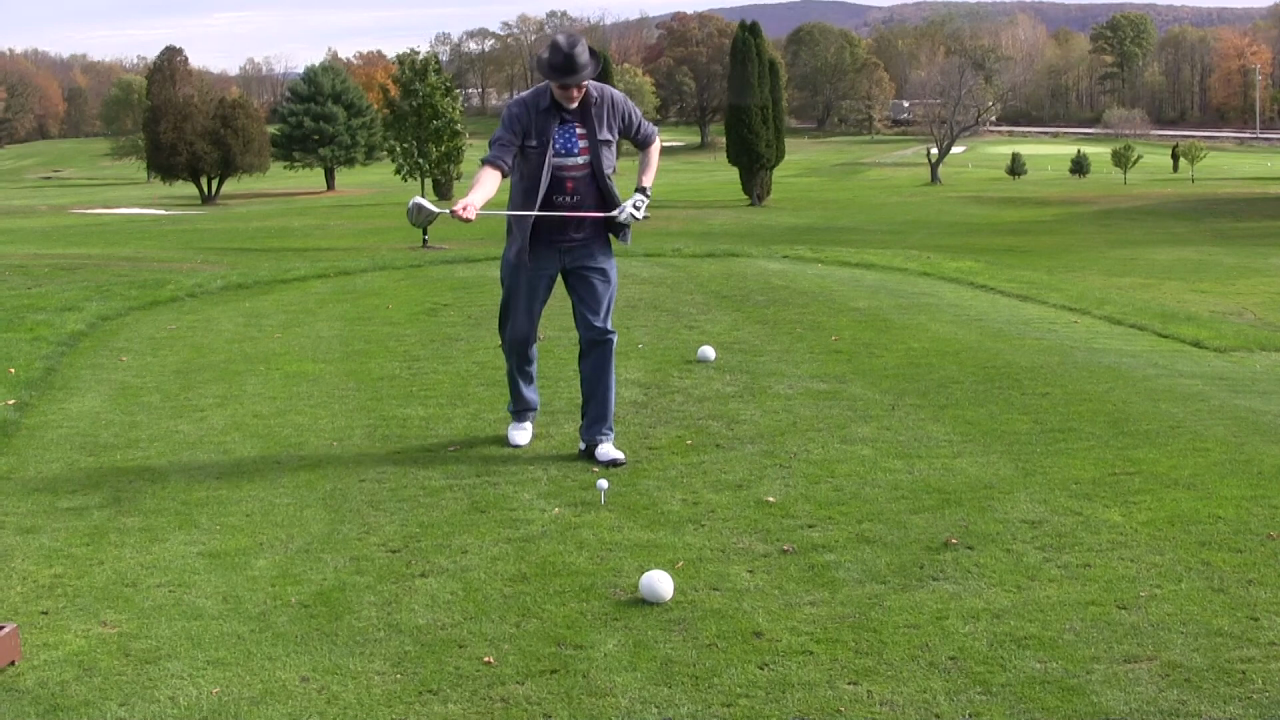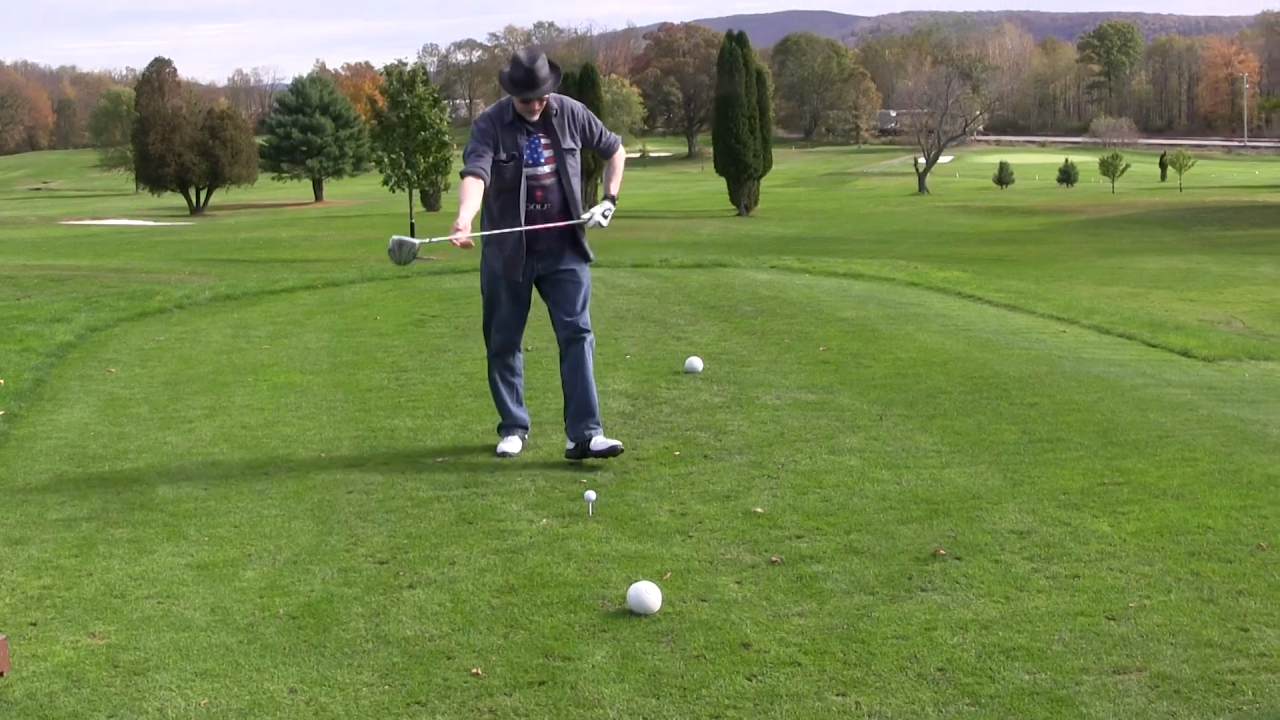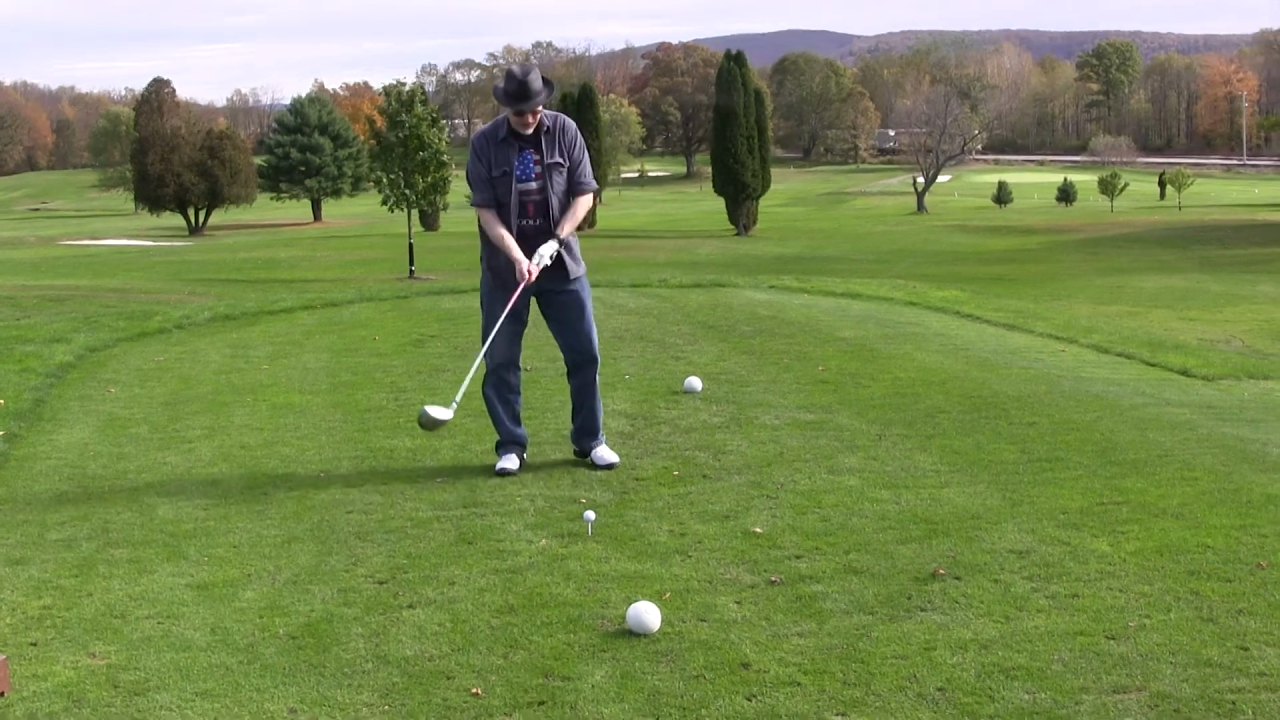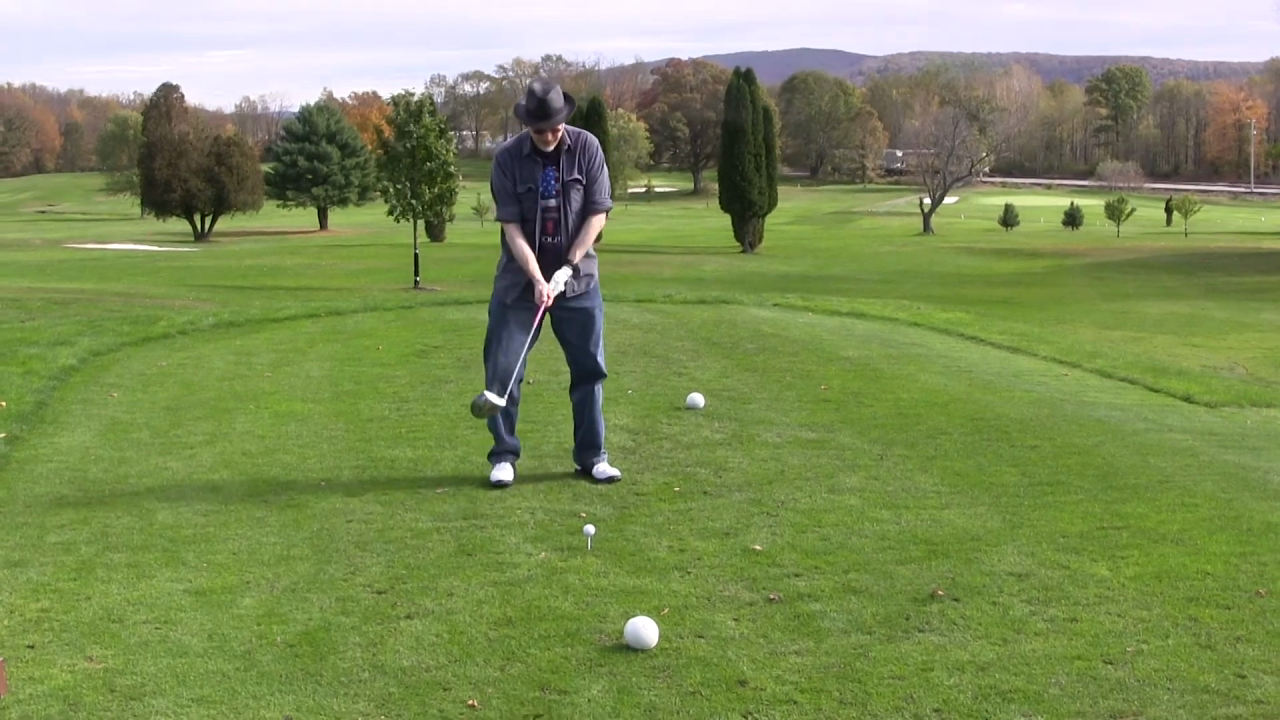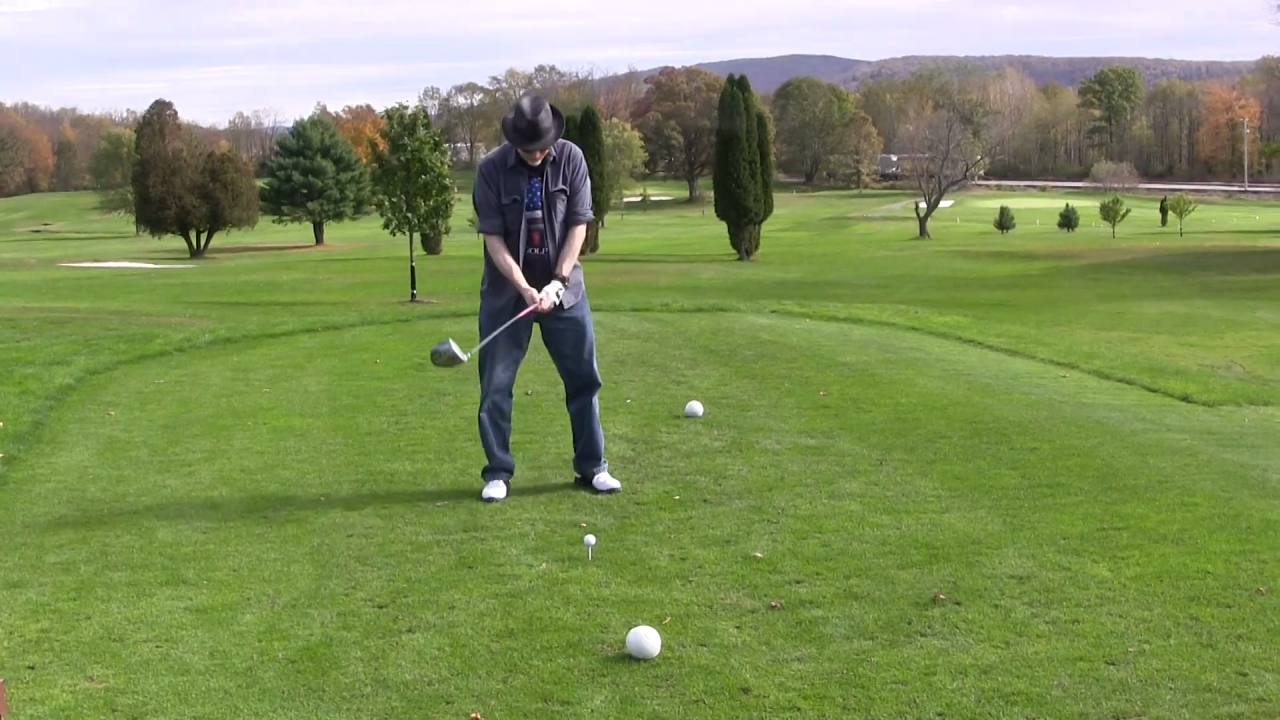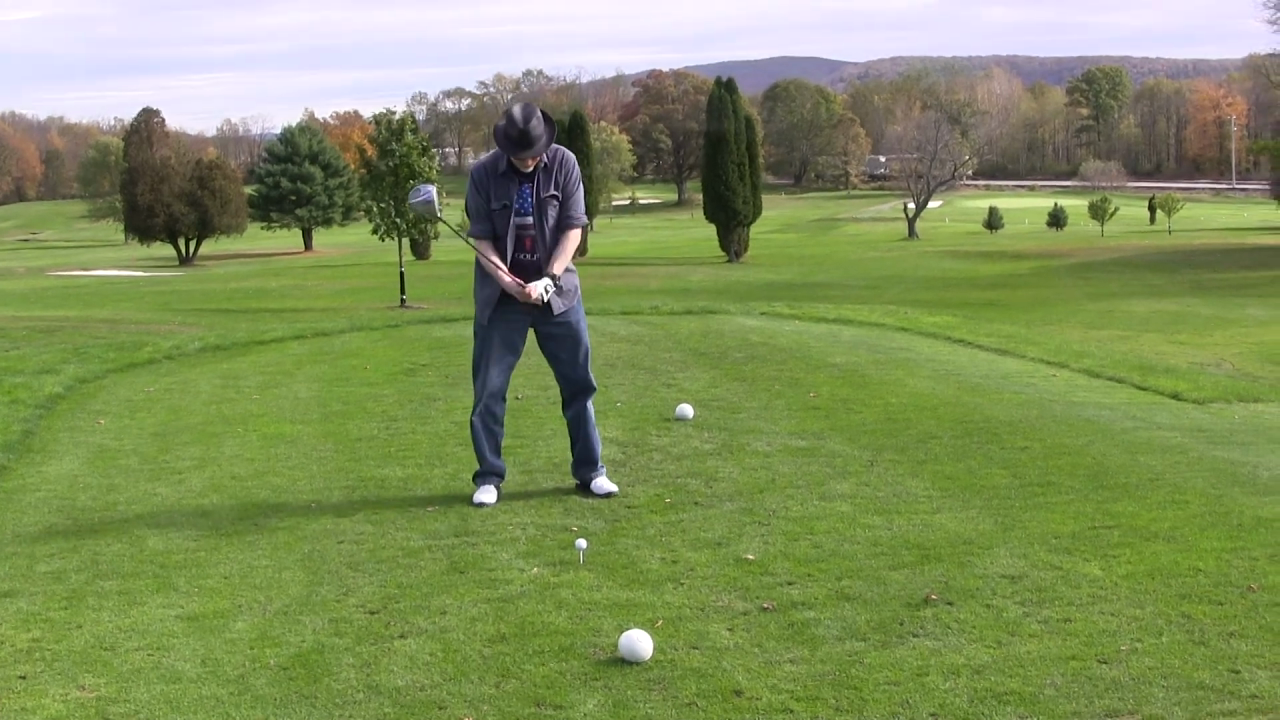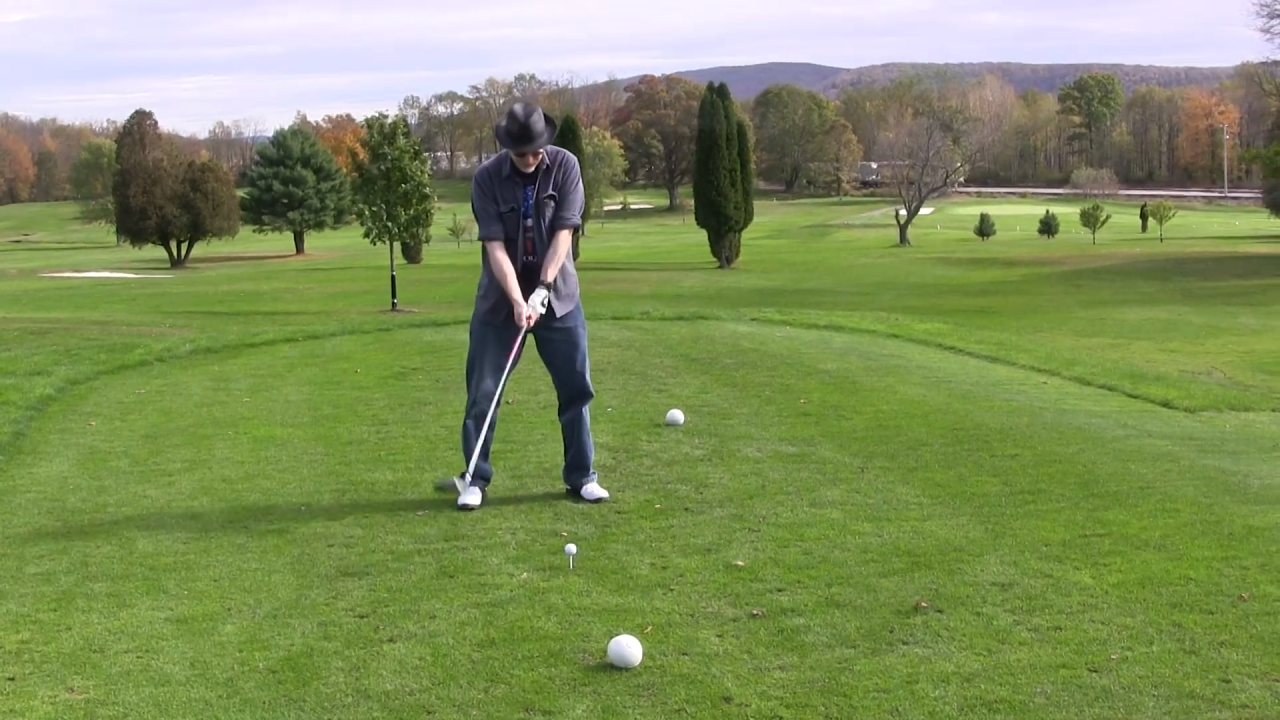
dt=0.3s
person 1, frame 1
left shoulder: (611, 103)
right shoulder: (521, 110)
left elbow: (651, 141)
right elbow: (497, 163)
left wrist: (642, 192)
right wrist: (473, 200)
left hip: (591, 242)
right hip: (534, 242)
left knee: (598, 335)
right knee: (518, 332)
left ankle: (597, 435)
right ankle: (523, 412)
person 1, frame 2
left shoulder: (571, 114)
right shoulder: (489, 124)
left elbow: (614, 149)
right elbow: (474, 176)
left wrist: (609, 199)
right wrist: (463, 222)
left hip: (563, 248)
right hip: (507, 252)
left knee: (576, 334)
right knee: (503, 342)
left ankle: (584, 433)
right ankle: (513, 427)
person 1, frame 3
left shoulder: (565, 131)
right shoulder: (484, 143)
left elbow: (584, 194)
right elbow: (485, 211)
left wrist: (553, 242)
right wrist: (518, 258)
left hip: (561, 261)
right hip: (505, 266)
left knee: (583, 352)
right knee: (501, 359)
left ankle: (590, 440)
right ankle: (511, 444)
person 1, frame 4
left shoulder: (587, 147)
right shoulder: (507, 157)
left elbow: (598, 213)
right elbow: (511, 226)
left wrist: (566, 268)
right wrist: (536, 278)
left hip: (577, 276)
right hip: (520, 278)
left knee: (588, 368)
right knee: (502, 365)
left ankle: (591, 456)
right ankle: (503, 454)
person 1, frame 5
left shoulder: (571, 158)
right shoulder: (491, 168)
left elbow: (579, 224)
right elbow: (492, 236)
left wrist: (558, 281)
right wrist: (523, 289)
left hip: (564, 287)
right hip: (508, 292)
left knee: (584, 377)
right knee: (496, 384)
left ankle: (591, 466)
right ankle: (498, 471)
person 1, frame 6
left shoulder: (564, 163)
right shoulder: (483, 173)
left elbow: (573, 229)
right elbow: (481, 239)
left wrist: (547, 280)
right wrist: (506, 281)
left hip: (557, 290)
right hip: (500, 296)
left knee: (579, 382)
right knee: (489, 388)
left ankle: (590, 470)
right ankle: (489, 476)
person 1, frame 7
left shoulder: (565, 165)
right shoulder: (487, 177)
left elbow: (563, 233)
right elbow: (495, 247)
left wrist: (541, 291)
right wrist: (517, 302)
left hip: (558, 293)
right hip: (500, 297)
left knee: (576, 387)
right knee: (482, 390)
left ankle: (581, 475)
right ankle: (476, 478)
